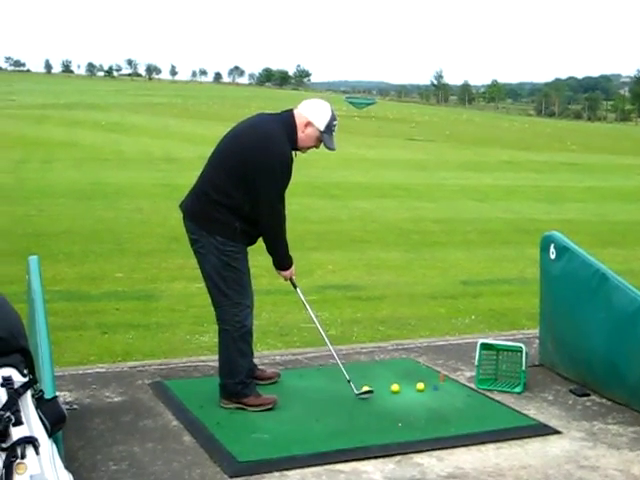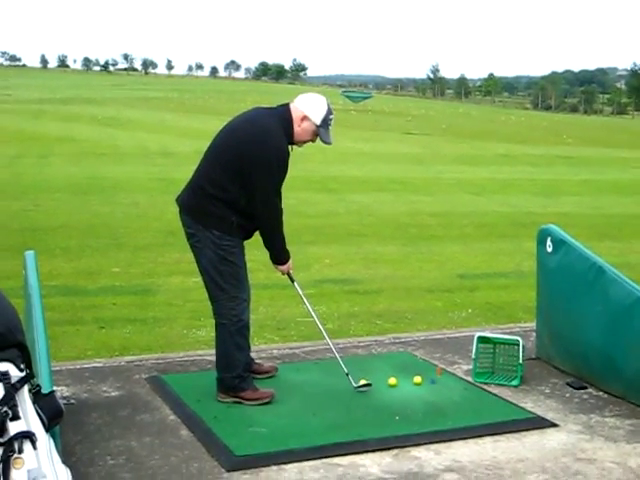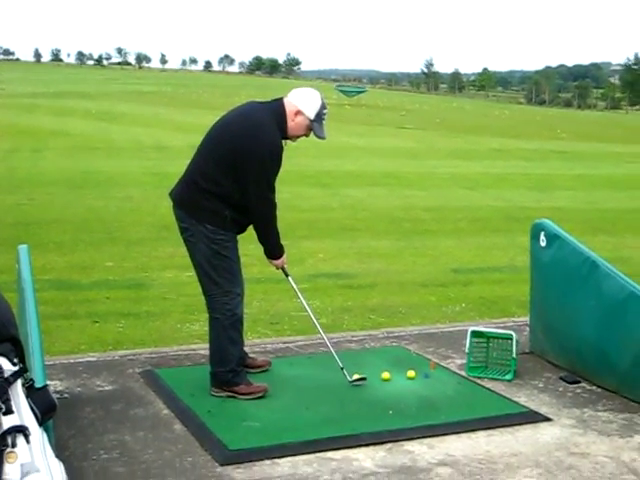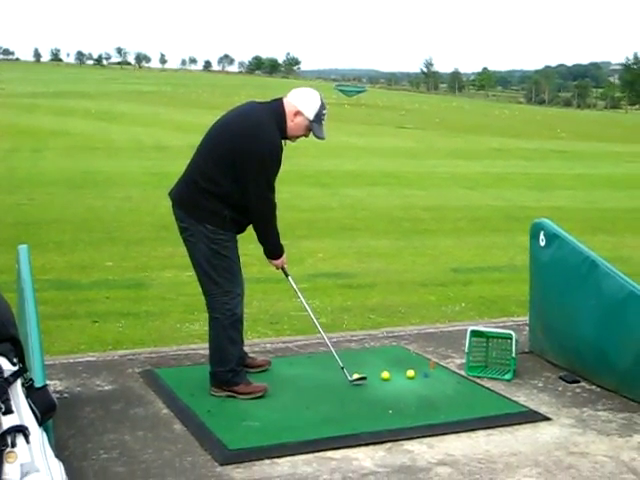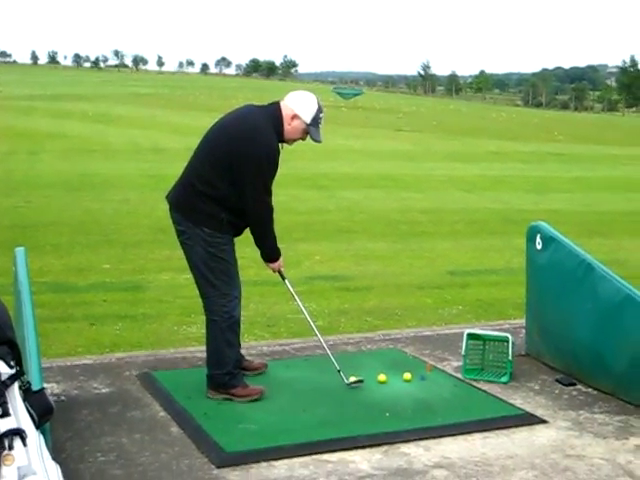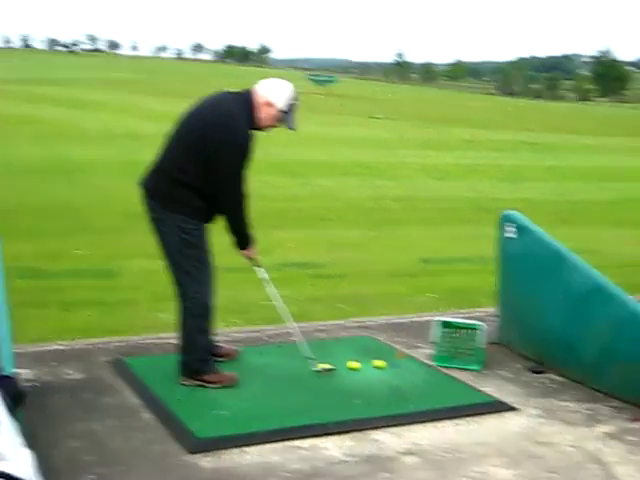
dt=0.1s
person 1, frame 1
left shoulder: (268, 127)
right shoulder: (274, 148)
right elbow: (270, 211)
right wrist: (283, 261)
left hip: (213, 219)
right hip: (216, 227)
left knee: (238, 304)
right knee: (235, 308)
left ankle: (243, 368)
right ankle: (235, 389)
person 1, frame 2
left shoulder: (264, 122)
right shoulder: (271, 142)
right elbow: (267, 205)
right wrist: (280, 254)
left hip: (209, 214)
right hip: (212, 221)
left knee: (235, 297)
right knee: (232, 302)
left ankle: (241, 362)
right ankle: (233, 383)
person 1, frame 3
left shoulder: (258, 116)
right shoulder: (264, 137)
right elbow: (261, 200)
right wrist: (274, 249)
left hip: (203, 207)
right hip: (205, 215)
left knee: (229, 292)
right knee: (226, 296)
left ankle: (234, 356)
right ankle: (226, 377)
person 1, frame 4
left shoulder: (257, 116)
right shoulder: (264, 137)
right elbow: (260, 200)
right wrist: (274, 249)
left hip: (202, 207)
right hip: (205, 215)
left knee: (228, 291)
right knee: (226, 296)
left ankle: (234, 356)
right ankle: (226, 377)
person 1, frame 5
left shoulder: (254, 119)
right shoulder: (260, 140)
right elbow: (257, 203)
right wrist: (271, 253)
left hip: (200, 210)
right hip: (203, 218)
left knee: (226, 294)
right knee: (223, 299)
left ankle: (230, 358)
right ankle: (223, 380)
person 1, frame 6
left shoulder: (228, 106)
right shoulder: (233, 127)
right elbow: (229, 190)
right wrist: (243, 240)
left hip: (172, 195)
right hip: (176, 203)
left knee: (197, 280)
right knee: (196, 284)
left ankle: (202, 345)
right ankle: (195, 366)
